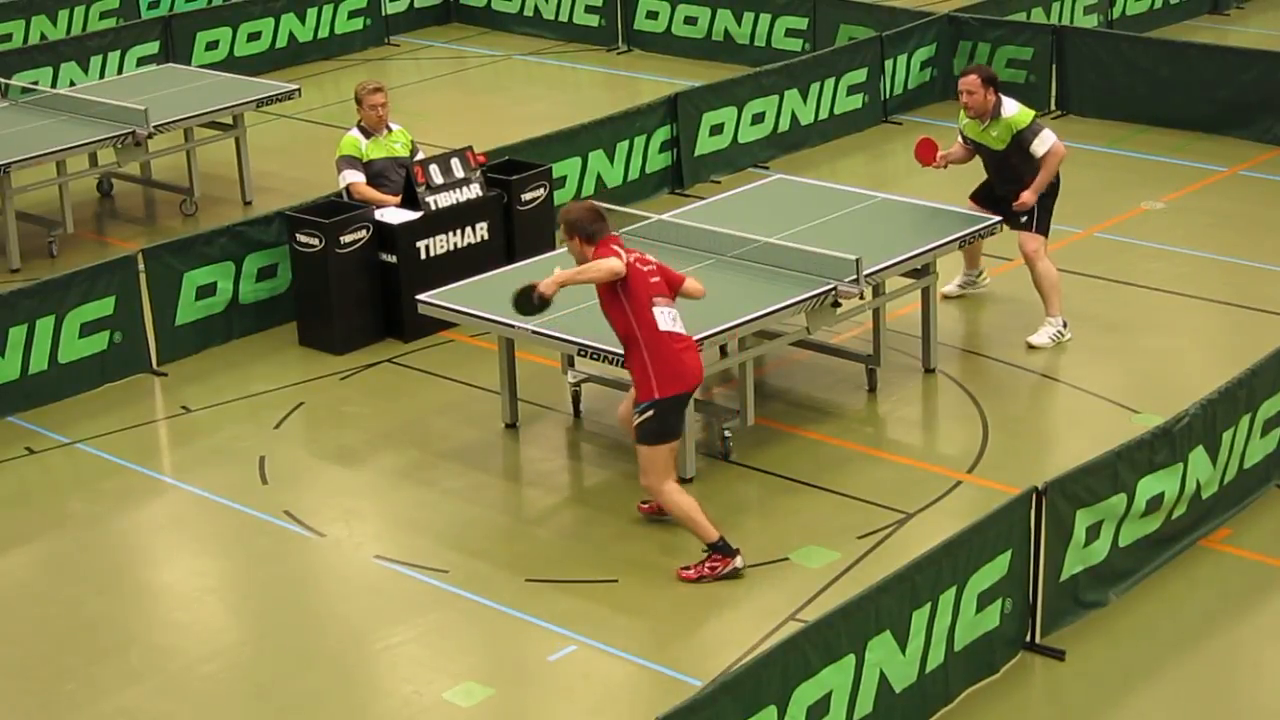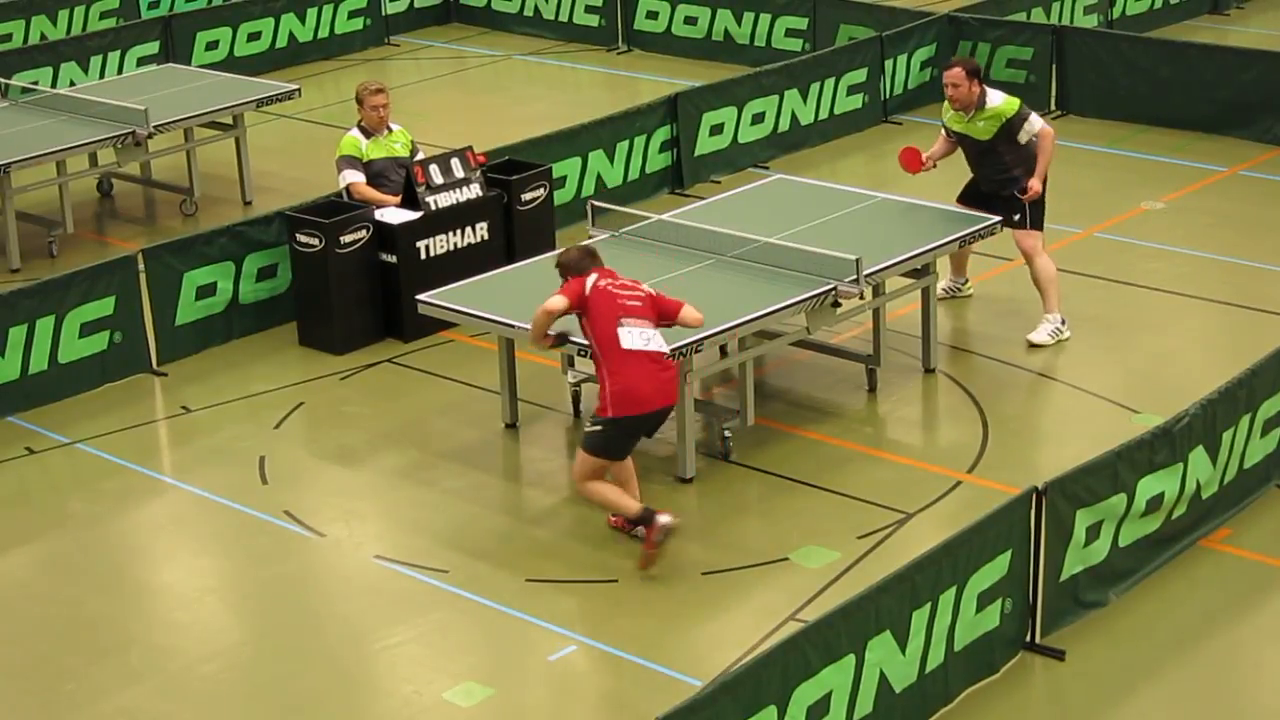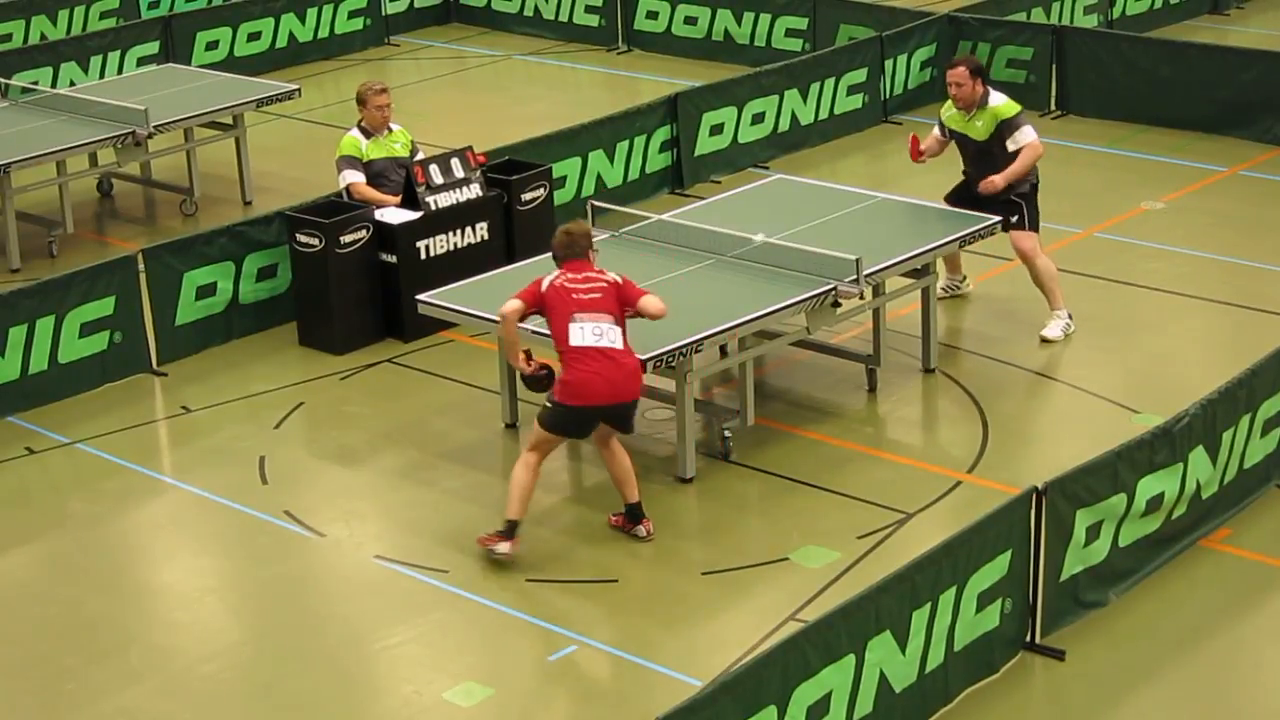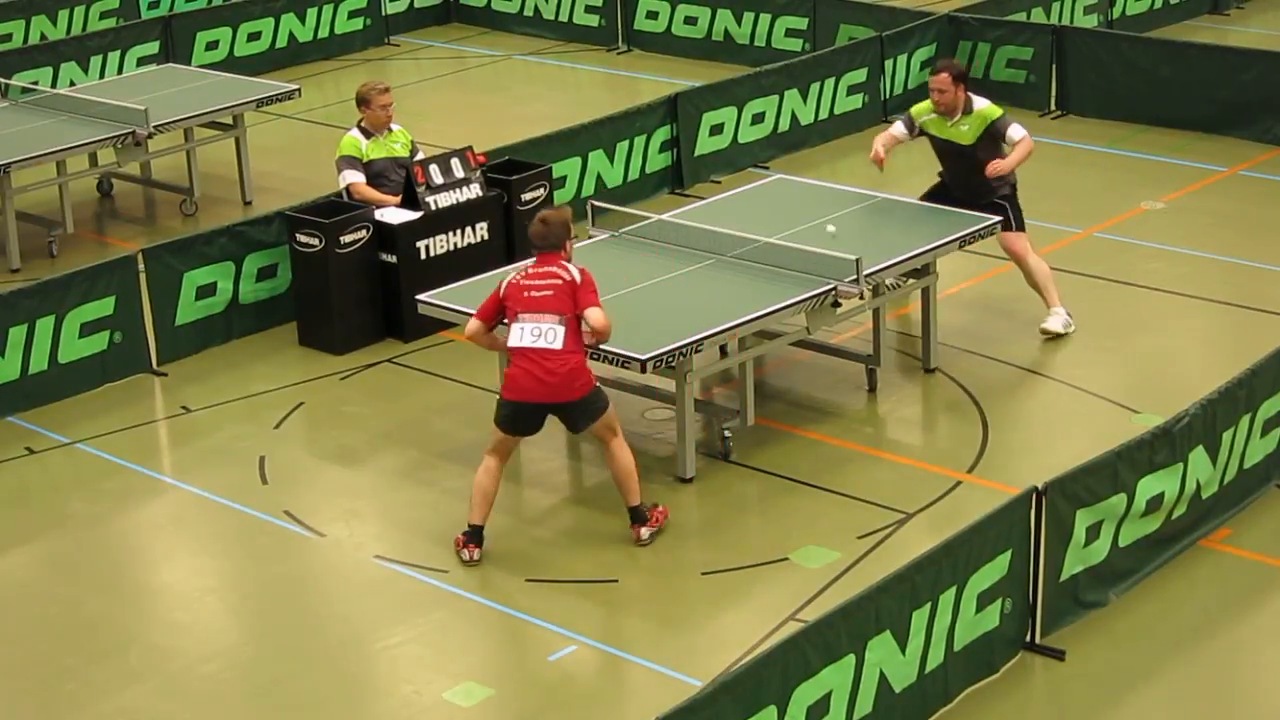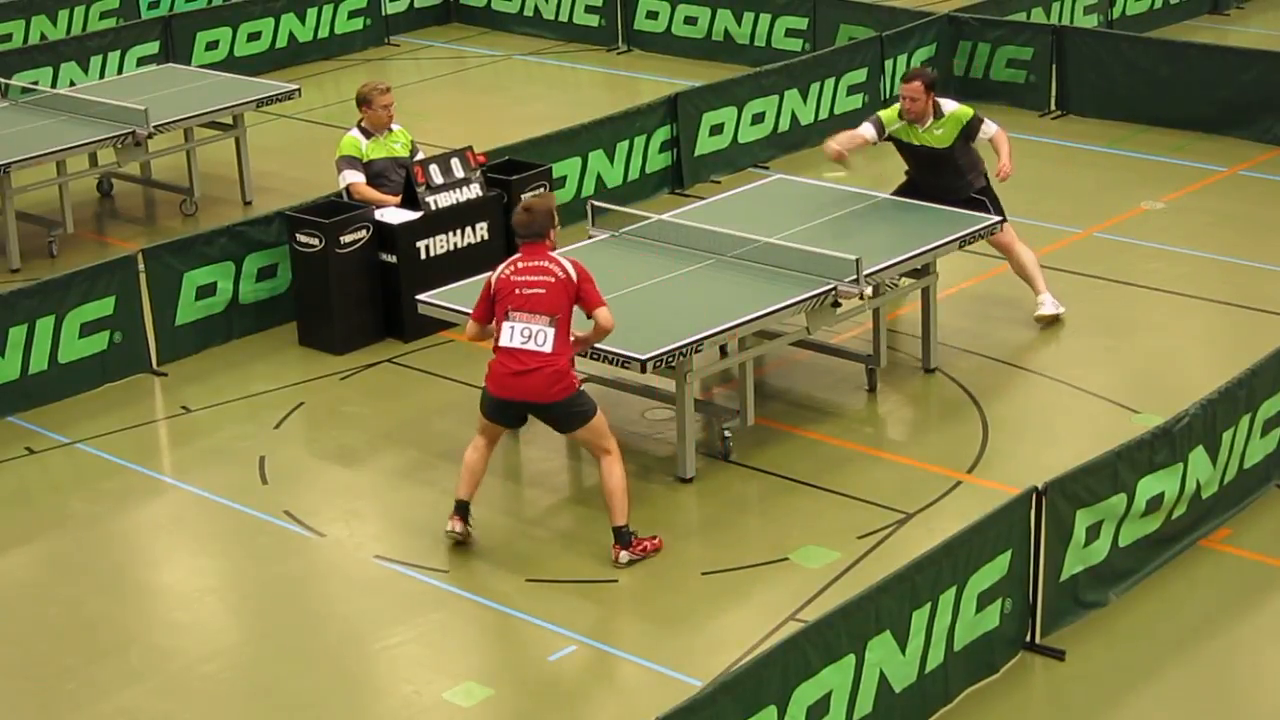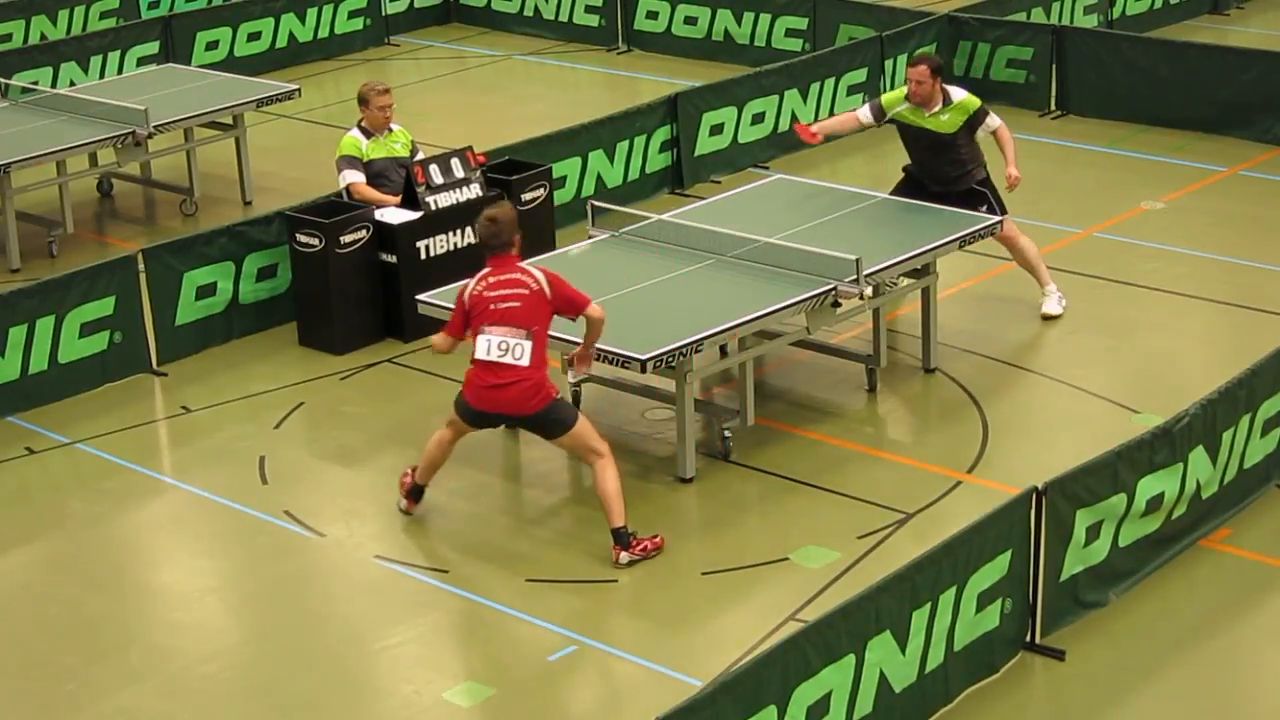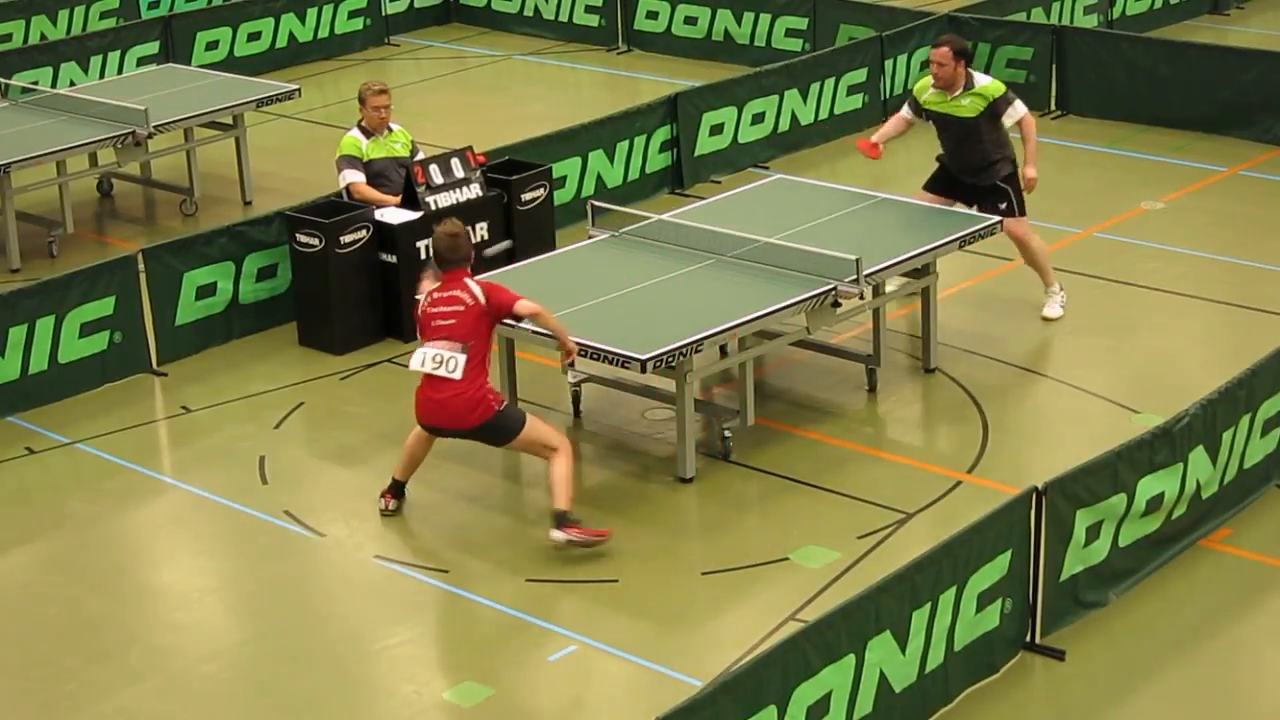
dt=0.2s
person 1, frame 1
left shoulder: (609, 256)
right shoulder: (641, 258)
left elbow: (613, 269)
right elbow: (697, 290)
left wrist: (560, 279)
left hip: (663, 379)
right hip: (686, 365)
left knee: (656, 482)
right knee: (627, 416)
left ankle: (723, 554)
right ankle: (667, 503)
person 1, frame 2
left shoulder: (585, 285)
right shoulder: (642, 291)
left elbow: (552, 308)
right elbow: (695, 319)
left wrist: (536, 334)
left hip: (627, 398)
right hip: (666, 391)
left knee: (584, 480)
right knee: (612, 444)
left ankle: (651, 519)
right ankle: (637, 519)
person 1, frame 3
left shoulder: (548, 284)
right shoulder: (614, 281)
left elbow: (508, 312)
right elbow: (657, 310)
left wrist: (514, 357)
right wrist: (631, 310)
left hip: (579, 388)
right hip: (627, 385)
left knee: (532, 453)
right knee: (606, 439)
left ankle: (506, 536)
right ankle: (637, 518)
person 1, frame 4
left shoulder: (511, 281)
right shoulder: (576, 275)
left elbow: (472, 331)
right elbow: (599, 324)
right wrist: (590, 340)
left hip: (519, 388)
right hip: (571, 384)
left knee: (496, 455)
right knee: (612, 436)
left ankle: (473, 540)
right ankle: (642, 520)
person 1, frame 5
left shoulder: (500, 274)
right shoulder: (570, 269)
left elbow: (473, 332)
right elbow: (606, 322)
right wrist: (584, 342)
left hip: (503, 382)
right hip: (554, 385)
left knee: (483, 439)
right knee: (607, 451)
left ankle: (459, 517)
right ankle: (624, 542)
person 1, frame 6
left shoulder: (471, 288)
right shoulder: (542, 278)
left elbow: (444, 344)
right elbow: (596, 314)
left wrist: (435, 339)
right wrist: (587, 350)
left hip: (482, 392)
right hip: (532, 395)
left knee: (451, 429)
right knee: (599, 454)
left ankle: (413, 494)
right ankle: (624, 542)
person 1, frame 7
left shoulder: (426, 300)
right shoulder: (483, 291)
right elbow: (529, 309)
right wrist: (566, 341)
left hip: (430, 407)
right hip: (475, 408)
left knee: (426, 429)
right knee: (558, 447)
left ankle: (393, 493)
right ankle: (563, 522)
person 2, frame 1
left shoulder: (1015, 118)
right shoulder: (967, 116)
left elbow: (1057, 151)
right elbow: (966, 149)
left wrist: (1034, 191)
right wrist: (948, 157)
left hip: (1035, 188)
right hip: (1001, 184)
left knee: (1032, 250)
left ankle: (1056, 323)
right ankle: (973, 275)
person 2, frame 2
left shoulder: (1002, 107)
right shoulder: (950, 110)
left elbow: (1046, 133)
right elbow: (948, 140)
left wrist: (1038, 178)
right wrist: (932, 155)
left hip: (1021, 183)
right hip: (985, 181)
left knee: (1030, 247)
left ankle: (1054, 320)
right ankle: (958, 282)
person 2, frame 3
left shoulder: (1001, 110)
right shoulder: (950, 110)
left elbow: (1034, 149)
right elbow: (939, 140)
left wrist: (1004, 178)
right wrist: (925, 149)
left hip: (1016, 187)
right hip: (977, 182)
left knee: (1027, 249)
left ankle: (1061, 315)
right ankle: (956, 280)
person 2, frame 4
left shoulder: (985, 113)
right shoulder: (924, 112)
left elbow: (1026, 142)
right elbow: (889, 135)
left wrist: (1008, 164)
right wrist: (879, 148)
left hip: (995, 191)
right hip: (954, 187)
left knee: (1018, 250)
left ankle: (1058, 312)
person 2, frame 5
left shoulder: (956, 114)
right shoulder: (890, 119)
left elbow: (996, 132)
right elbow: (857, 136)
left wrist: (1005, 159)
right wrist: (836, 145)
left hip: (969, 187)
right hip: (923, 186)
left knee: (1007, 241)
left ankle: (1045, 299)
person 2, frame 6
left shoulder: (963, 103)
right shoulder: (895, 102)
left elbow: (998, 128)
right elbow: (855, 118)
left wrist: (1011, 165)
right wrist: (818, 129)
left hip: (968, 180)
right hip: (923, 179)
left knee: (1009, 234)
left ankle: (1050, 291)
person 2, frame 7
left shoulder: (988, 89)
right shoulder: (925, 89)
left elbow: (1026, 119)
right elbow: (904, 118)
left wrist: (1030, 164)
right wrist: (878, 138)
left hip: (995, 172)
right hip: (954, 170)
left knee: (1019, 233)
left ankle: (1054, 291)
